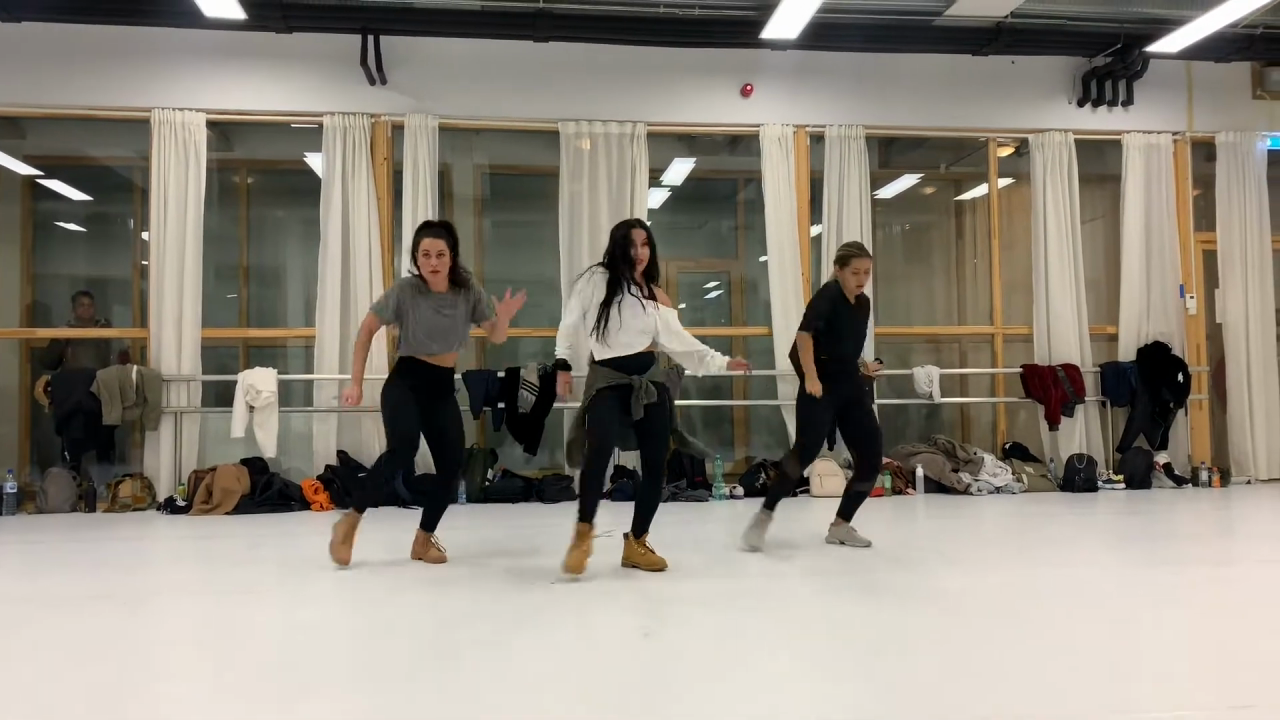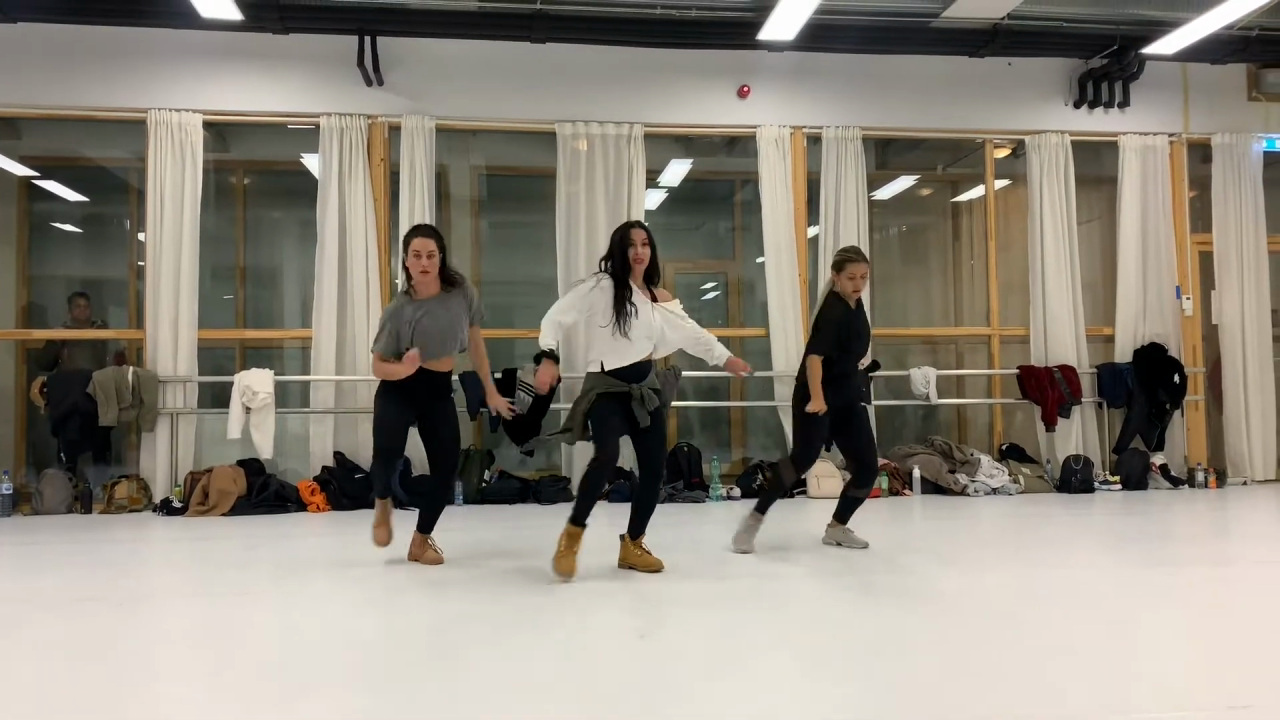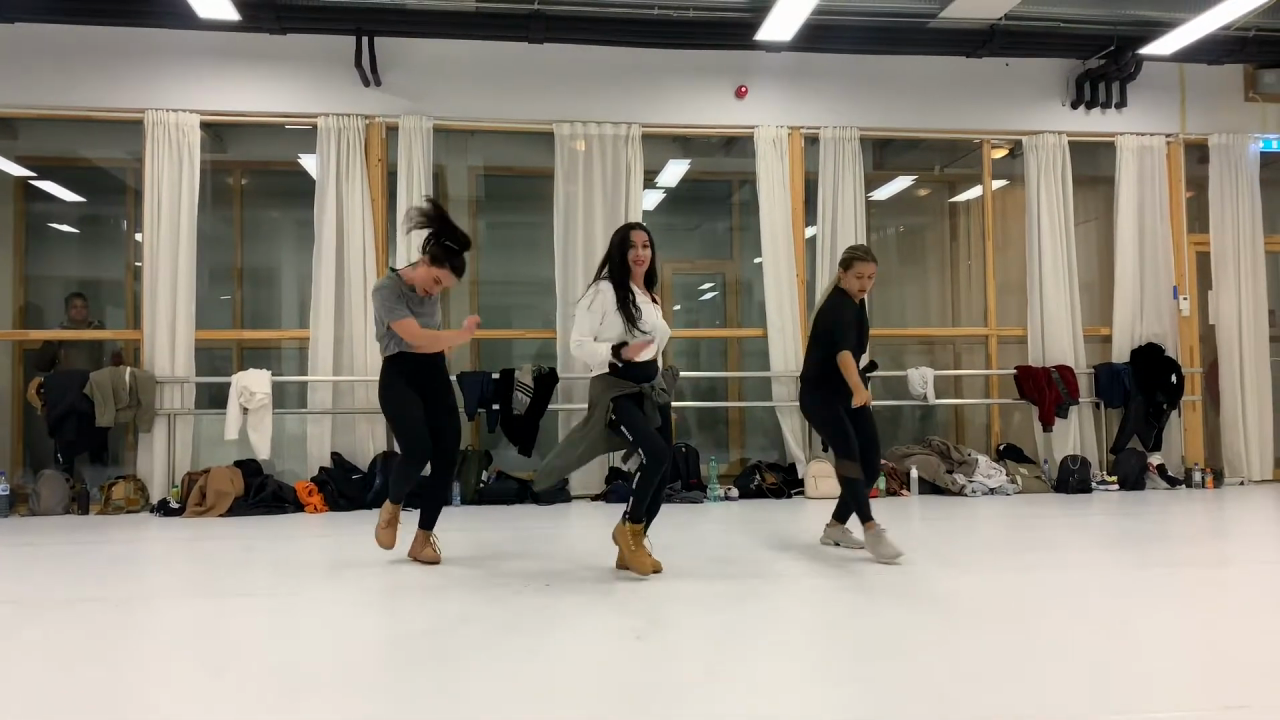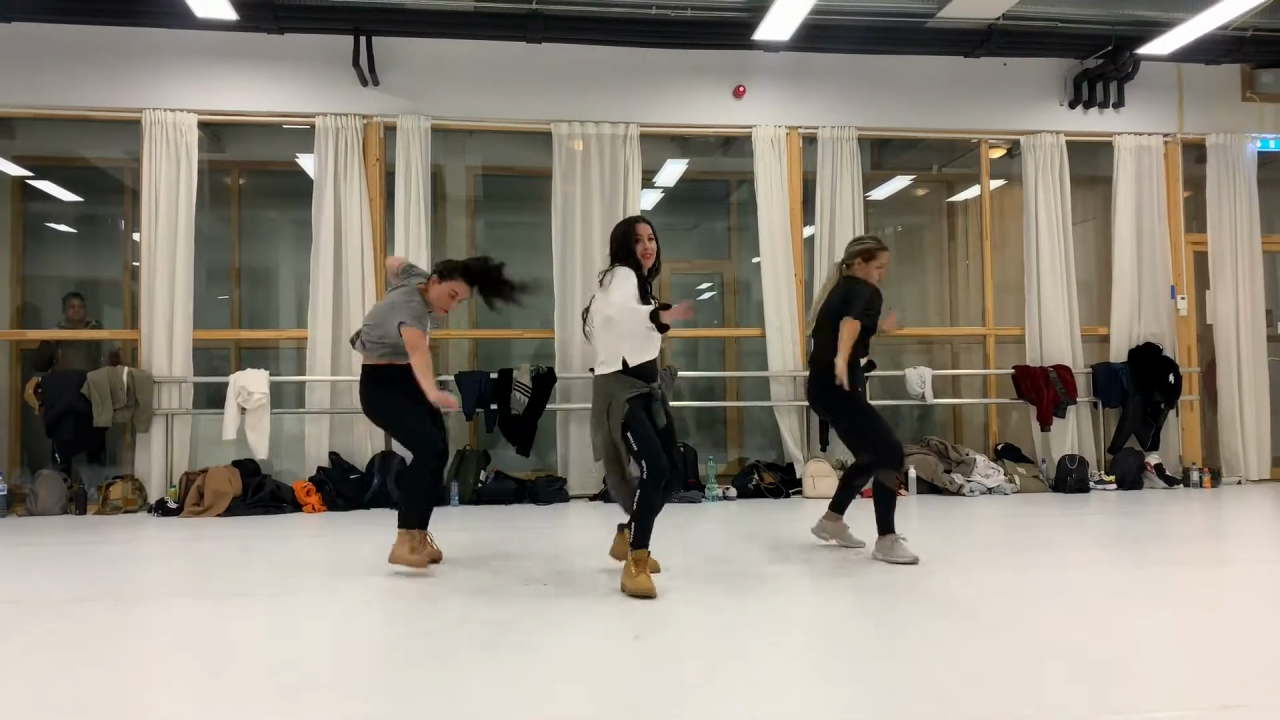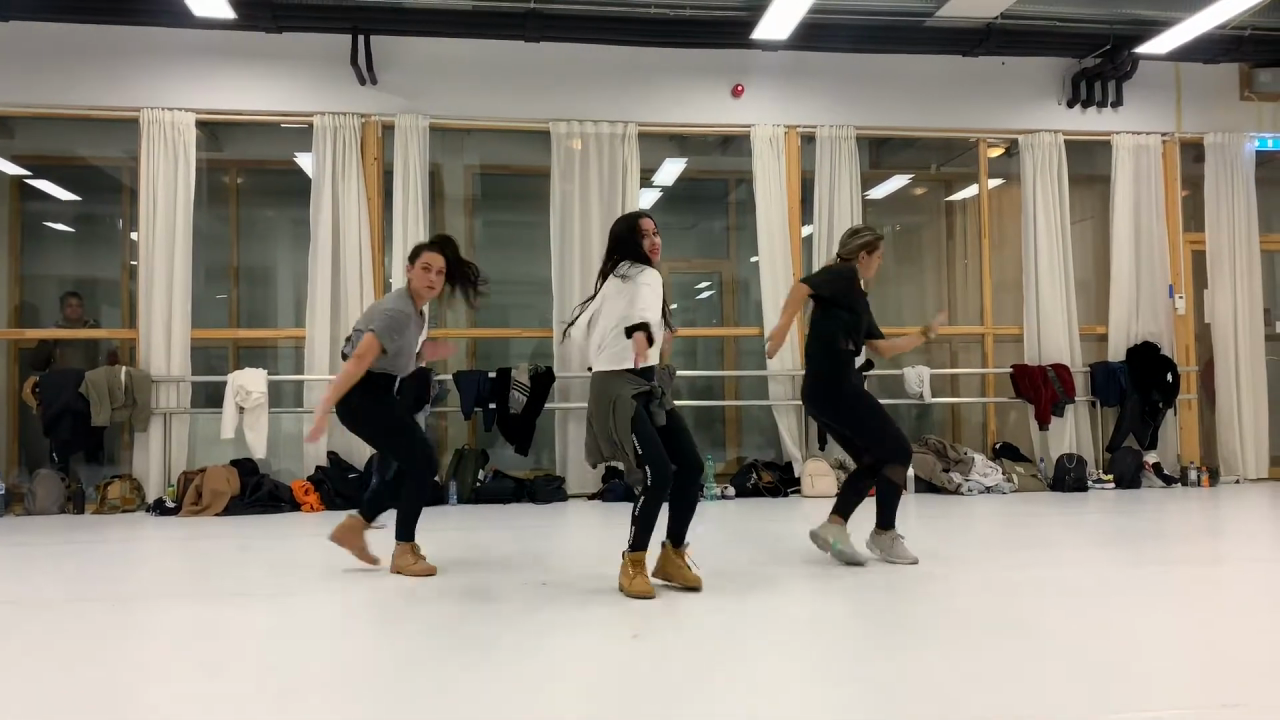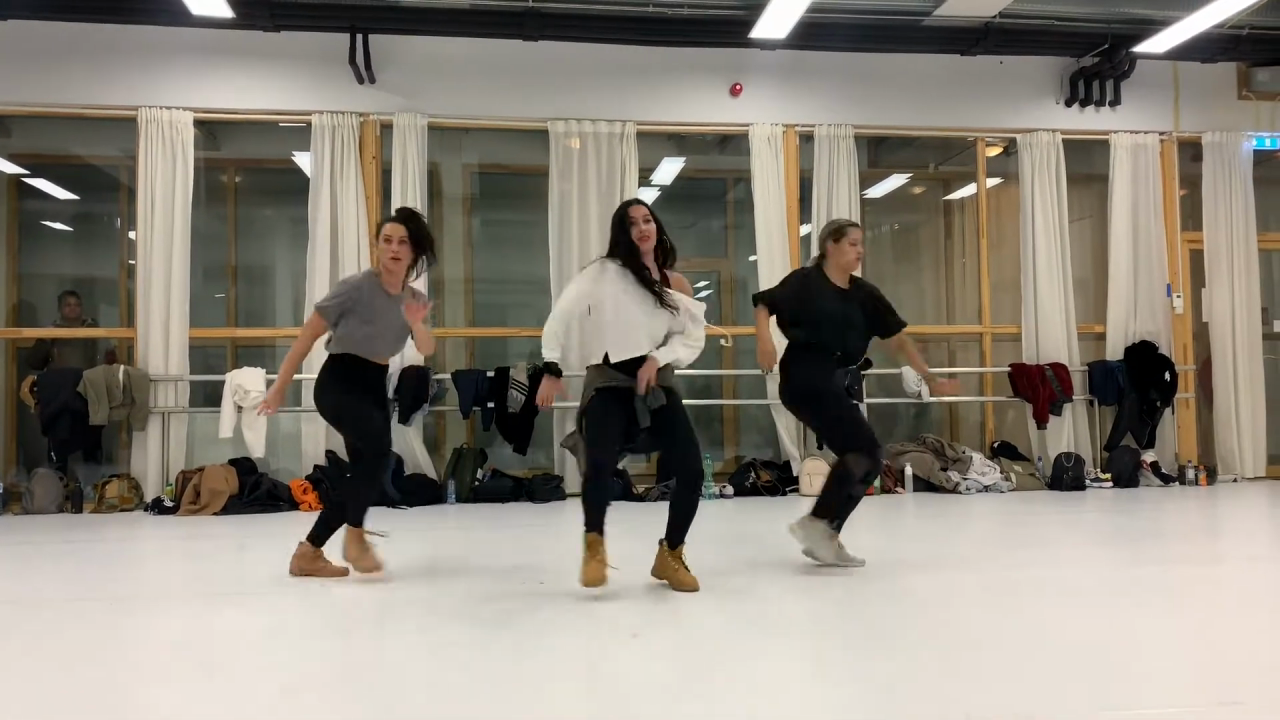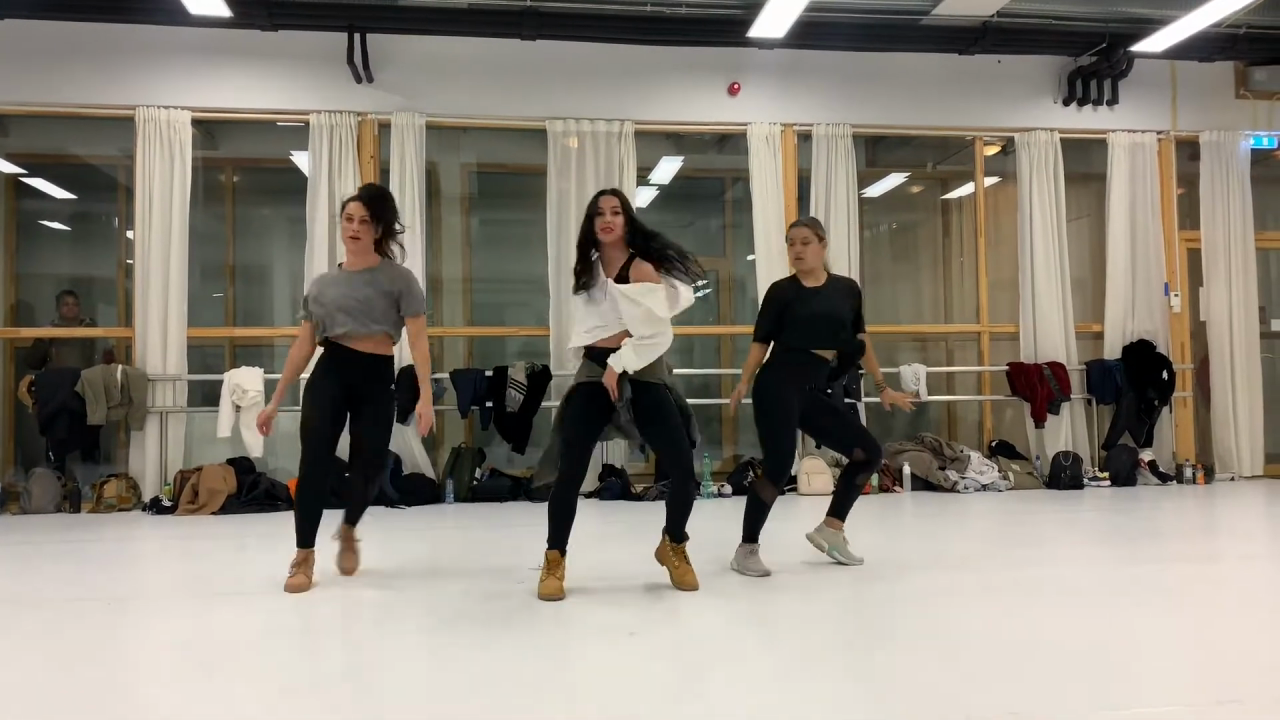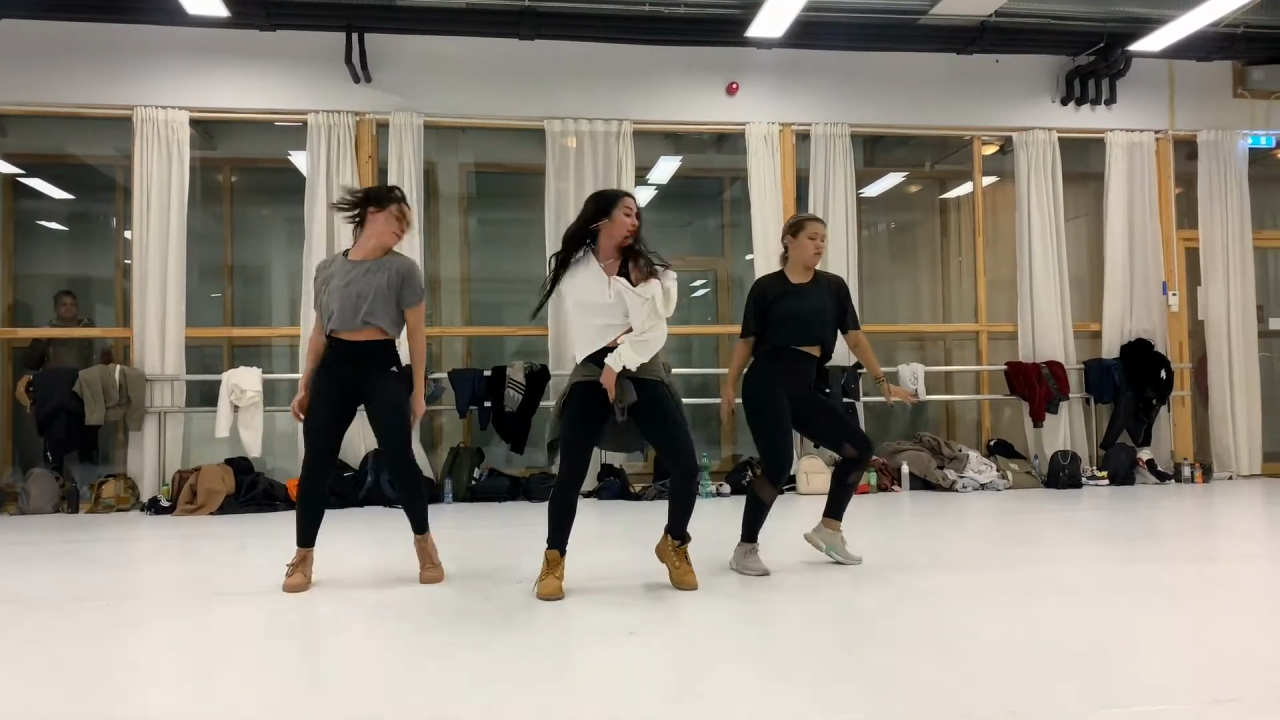
dt=0.2s
person 1, frame 1
left shoulder: (657, 296)
right shoulder: (596, 280)
left elbow: (678, 341)
right elbow: (571, 323)
left wrist: (721, 362)
right wrist: (563, 365)
left hip: (650, 381)
right hip: (607, 379)
left knee: (656, 466)
right knee: (599, 450)
left ankle: (636, 543)
right ankle: (583, 534)
person 1, frame 2
left shoulder: (659, 297)
right shoulder: (599, 287)
left elbow: (689, 333)
right elbow: (557, 317)
left wrist: (724, 356)
right wrist: (548, 357)
left hip: (645, 387)
right hip: (605, 387)
left knee: (654, 470)
right knee: (606, 459)
left ankle: (632, 544)
right ankle: (571, 535)
person 1, frame 3
left shoulder: (651, 297)
right shoulder: (604, 291)
right elbow: (579, 343)
left wrist: (661, 383)
right wrist: (620, 351)
left hip: (651, 388)
right hip: (617, 388)
left knee: (662, 470)
right knee: (657, 456)
left ankle: (632, 545)
right ankle: (630, 529)
person 1, frame 4
left shoulder: (644, 286)
right shoulder: (621, 277)
left elbow: (593, 320)
right elbow: (621, 310)
right wrist: (661, 317)
left hip: (647, 387)
right hip: (619, 389)
left knee: (666, 471)
right knee: (655, 470)
left ankle: (628, 537)
right ankle: (635, 562)
person 1, frame 5
left shoulder: (625, 278)
right shoulder: (641, 275)
left elbow: (587, 322)
right elbow: (646, 304)
right wrist: (642, 330)
left hip: (647, 386)
right hip: (618, 388)
left knee: (691, 467)
right knee: (660, 473)
left ankle: (673, 555)
right ankle: (633, 562)
person 1, frame 6
left shoulder: (672, 282)
right shoulder: (604, 272)
left elbow: (693, 335)
right elbow: (563, 315)
left wrist: (660, 359)
right wrist: (552, 369)
left hip: (655, 383)
right hip: (609, 382)
left knee: (691, 471)
right knee: (601, 466)
left ankle: (670, 555)
right ankle: (594, 544)
person 1, frame 7
left shoulder: (645, 268)
right shoulder: (585, 269)
left elbow: (657, 332)
left wrist: (619, 365)
left hip: (642, 373)
right hip: (592, 374)
left knee: (682, 468)
right knee: (569, 471)
left ankle: (673, 546)
right ankle: (554, 562)
person 1, frame 8
left shoulder: (639, 266)
right shoulder: (571, 268)
left elbow: (653, 329)
left wrist: (618, 362)
left hip: (640, 371)
right hip: (590, 373)
left knee: (685, 464)
right knee: (570, 472)
left ankle: (674, 544)
right ankle: (553, 561)
person 2, frame 1
left shoulder: (468, 291)
right shoulder: (405, 291)
left elbow: (497, 337)
right elbow: (367, 330)
left wrist: (503, 318)
right wrist: (356, 382)
left hip: (443, 385)
right hip: (405, 379)
left knee: (451, 464)
right knee: (403, 447)
left ankle: (424, 538)
right ankle: (350, 521)
person 2, frame 2
left shoulder: (462, 292)
right shoulder: (398, 309)
left elbow: (475, 343)
right elbow: (379, 367)
left wrist: (490, 392)
right wrist: (401, 369)
left hip: (439, 391)
right hip: (401, 388)
left knee: (446, 468)
right knee: (388, 454)
left ankle: (422, 539)
right ankle: (383, 505)
person 2, frame 3
left shoulder: (435, 281)
right shoulder: (386, 290)
right elbow: (418, 338)
right wrist: (461, 335)
left hip: (435, 374)
right hip: (400, 375)
left knee: (446, 458)
right knee: (416, 452)
left ankle: (424, 536)
right ankle: (391, 508)
person 2, frame 4
left shoulder: (415, 281)
right shoulder: (410, 305)
left elbow: (394, 263)
right elbow: (417, 350)
right wrist: (431, 391)
left hip: (406, 383)
right hip: (381, 386)
left knee: (438, 452)
right knee: (428, 449)
left ankle: (418, 535)
right ankle: (406, 541)
person 2, frame 5
left shoulder: (416, 312)
right shoulder: (398, 311)
right elbow: (361, 357)
left wrist: (425, 354)
right wrist: (325, 408)
left hip: (379, 393)
right hip: (366, 397)
left knee: (413, 456)
right knee: (423, 461)
left ankle: (354, 526)
right ankle: (404, 550)
person 2, frame 6
left shoulder: (412, 297)
right shoulder: (354, 287)
left elbow: (427, 350)
right elbow: (308, 335)
left wrist: (418, 324)
right wrist: (278, 386)
left hip: (375, 386)
right hip: (340, 382)
left knee: (366, 469)
right knee: (378, 443)
left ankle: (309, 554)
right ankle: (355, 534)
person 2, frame 7
left shoulder: (400, 278)
right shoulder: (323, 284)
left elbow: (418, 338)
right elbow: (303, 346)
left wrist: (425, 396)
right wrist: (275, 401)
left hip: (377, 377)
right hip: (331, 372)
left knee: (369, 466)
right knee: (315, 464)
left ankle: (348, 532)
right ankle: (304, 557)
person 2, frame 8
left shoulder: (402, 269)
right shoulder: (326, 270)
left elbow: (416, 332)
right elbow: (319, 332)
left wrist: (418, 390)
right wrist: (304, 386)
left hip: (381, 367)
right hip: (334, 366)
left knee: (400, 457)
right knee: (316, 463)
left ankle: (424, 542)
right ankle: (304, 558)
person 3, frame 1
left shoulder: (863, 304)
right shoulder: (831, 295)
right elbow: (805, 334)
left wrist: (862, 365)
right wrist: (811, 376)
left hip: (851, 384)
right hip: (821, 385)
left knee: (872, 460)
right knee: (807, 449)
left ankle: (840, 525)
right ankle: (764, 517)
person 3, frame 2
left shoulder: (855, 304)
right shoulder: (834, 309)
right elbow: (814, 354)
right wrist: (816, 397)
left hip: (848, 395)
right hip: (820, 396)
left knee: (867, 468)
right knee: (804, 457)
left ankle: (837, 527)
right ankle: (754, 519)
person 3, frame 3
left shoulder: (854, 302)
right shoulder: (839, 306)
right elbow: (843, 352)
right wrist: (857, 388)
left hip: (845, 391)
right hip: (820, 391)
left knee: (871, 464)
right knee: (847, 447)
left ankle: (836, 527)
right ankle: (870, 529)
person 3, frame 4
left shoulder: (841, 291)
right shoulder: (866, 291)
right elbow: (850, 322)
left wrist: (881, 329)
right wrist: (841, 359)
left hip: (830, 387)
right hip: (835, 390)
left knee: (872, 456)
right knee: (890, 452)
left ankle: (832, 520)
right ankle: (887, 539)
person 3, frame 5
left shoulder: (853, 293)
right shoulder: (842, 276)
left elbow: (883, 348)
right elbow: (803, 286)
left wrist: (926, 334)
right wrist: (784, 325)
left hip: (821, 387)
right hip: (834, 383)
left knee: (875, 459)
right knee: (898, 450)
left ankle: (833, 527)
right ankle: (885, 536)
person 3, frame 6
left shoulder: (865, 293)
right shoulder: (806, 280)
left elbow: (898, 337)
right elbow: (762, 305)
left wrist: (930, 378)
right wrist: (765, 339)
left hip: (831, 382)
right hip: (805, 378)
left knee: (867, 460)
right knee: (865, 448)
left ankle: (826, 539)
right ankle: (814, 522)
person 3, frame 7
left shoulder: (847, 289)
right shoulder: (781, 291)
left elbow: (860, 342)
right elbow: (762, 341)
left wrist: (882, 388)
right wrist: (744, 384)
left hip: (815, 389)
right hip: (777, 384)
left knee: (869, 453)
right knee: (779, 466)
left ankle: (830, 530)
right ankle: (747, 548)
person 3, frame 8
left shoulder: (833, 286)
right shoulder: (766, 287)
left elbow: (854, 337)
right elbow: (747, 339)
left wrist: (882, 382)
right wrist: (730, 385)
left hip: (803, 387)
right hip: (766, 384)
left knee: (859, 448)
right knee: (777, 465)
left ankle: (828, 530)
right ankle: (746, 548)
